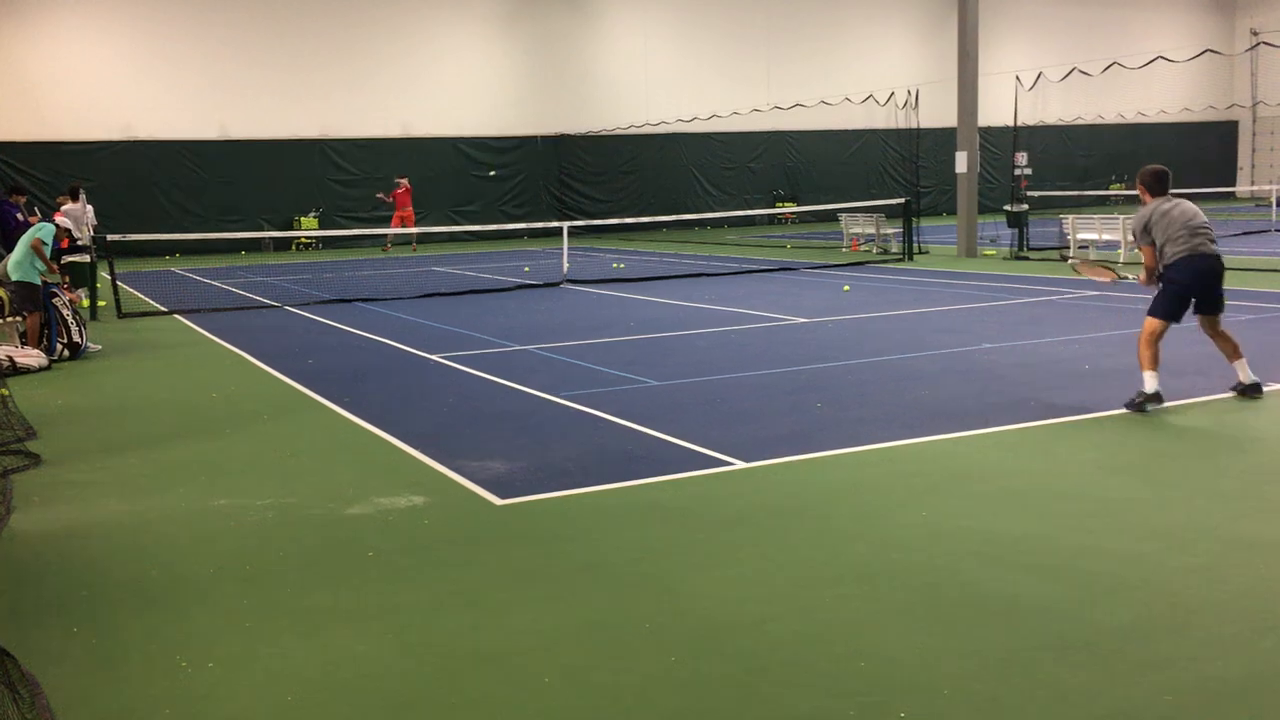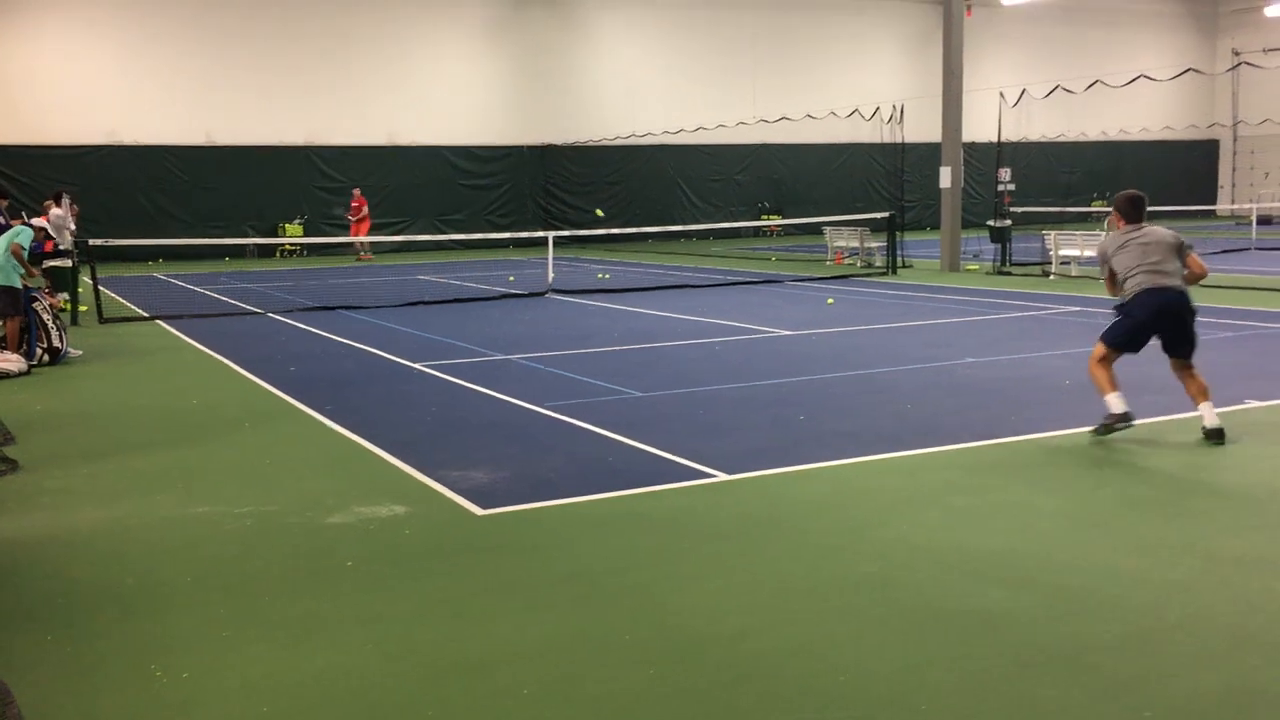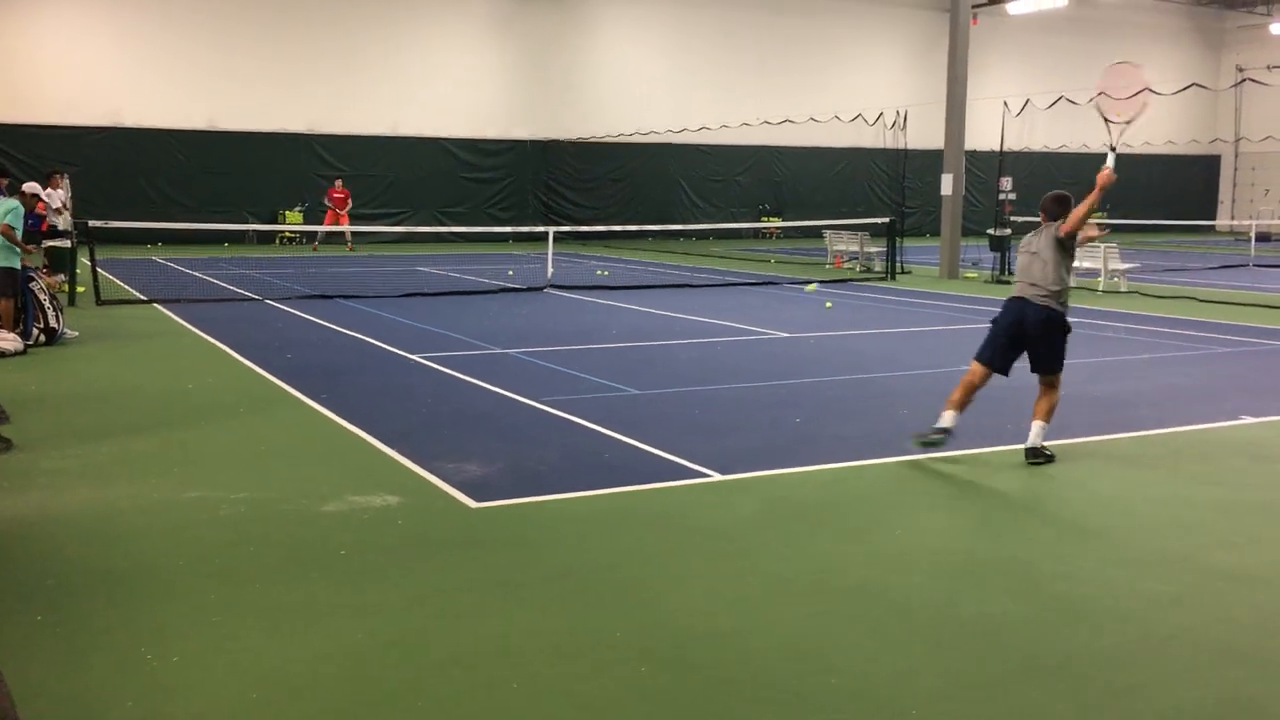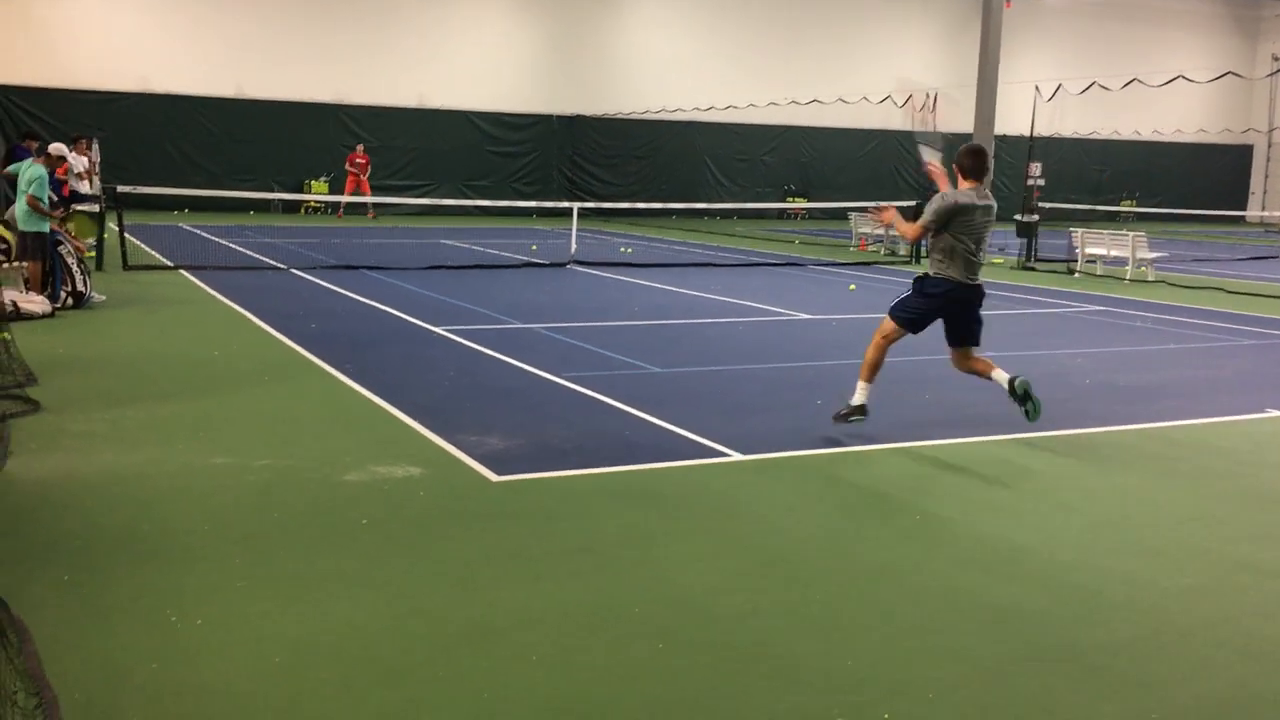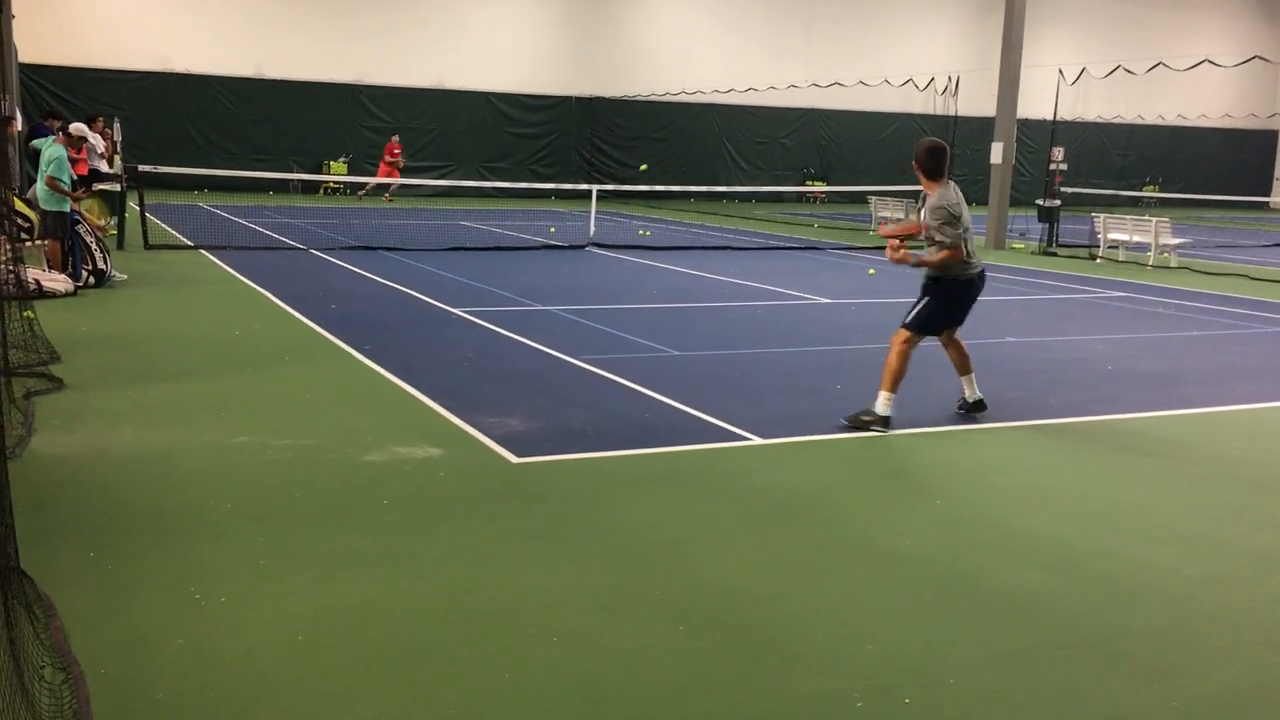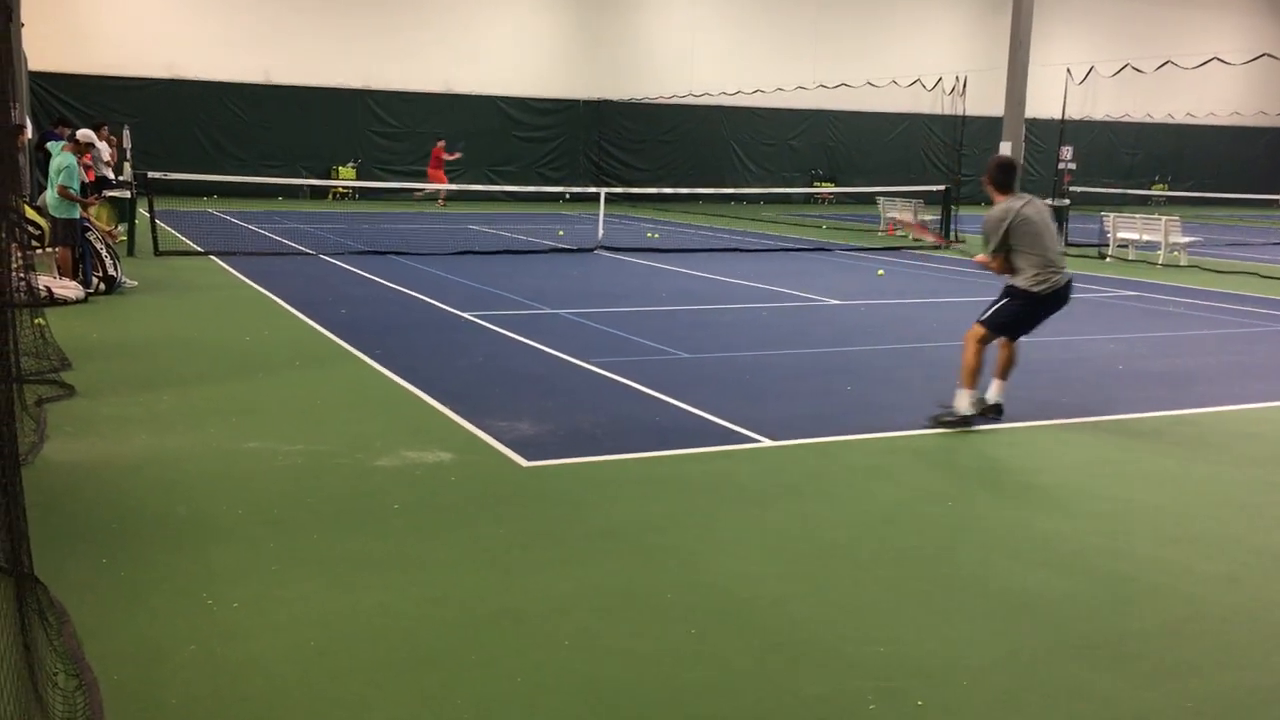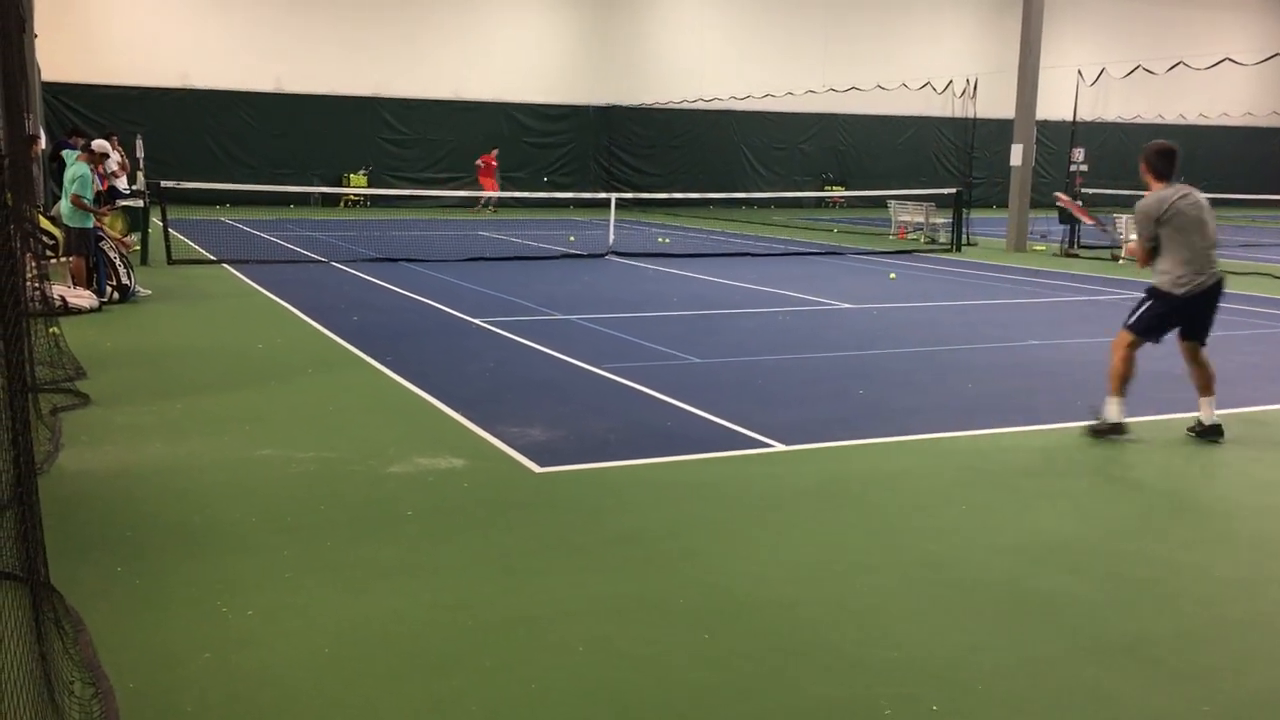
dt=0.4s
person 1, frame 1
left shoulder: (1143, 216)
right shoulder: (1188, 205)
left elbow: (1150, 262)
left wrist: (1148, 276)
left hip: (1187, 269)
right hip: (1214, 262)
left knee: (1149, 335)
right knee: (1212, 326)
left ankle: (1151, 391)
right ankle: (1249, 381)
person 1, frame 2
left shoulder: (1108, 244)
right shoulder: (1169, 235)
left elbow: (1113, 289)
right elbow: (1200, 272)
left hip: (1143, 304)
right hip: (1179, 302)
left knee: (1099, 360)
right knee: (1185, 369)
left ankle: (1118, 411)
right ankle: (1213, 425)
person 1, frame 3
left shoulder: (1030, 239)
right shoulder: (1061, 232)
right elbow: (1070, 226)
left wrist: (1083, 237)
right wrist: (1099, 189)
left hip: (1016, 310)
right hip: (1049, 318)
left knee: (973, 380)
right knee: (1050, 386)
left ankle: (944, 427)
right ankle: (1035, 444)
person 1, frame 4
left shoulder: (948, 201)
right shoulder: (988, 203)
left elbow: (913, 235)
left wrist: (894, 219)
right wrist: (940, 177)
left hip: (939, 285)
right hip: (968, 291)
left knee: (882, 337)
right knee: (965, 360)
left ankle: (859, 403)
right ankle: (1011, 383)
person 1, frame 5
left shoulder: (941, 204)
right shoulder: (943, 190)
left elbow: (954, 255)
right elbow: (923, 227)
left wrist: (913, 260)
right wrist: (894, 235)
left hip: (954, 281)
right hip: (970, 278)
left knee: (902, 342)
right knee: (948, 336)
left ankle: (880, 413)
right ankle: (973, 398)
person 1, frame 6
left shoulder: (996, 217)
right shoulder: (1037, 204)
left elbow: (1003, 266)
left wrist: (988, 261)
left hip: (1033, 291)
right hip: (1060, 287)
left knee: (975, 339)
right knee: (1008, 334)
left ankle: (963, 409)
right ankle: (993, 401)
person 1, frame 7
left shoulder: (1148, 205)
right shoulder: (1196, 197)
left elbow: (1145, 259)
right elbow: (1199, 244)
left wrist: (1134, 249)
left hip: (1173, 291)
right hip: (1210, 286)
left knee: (1124, 345)
right knee: (1193, 352)
left ankle: (1113, 418)
right ankle: (1209, 421)
